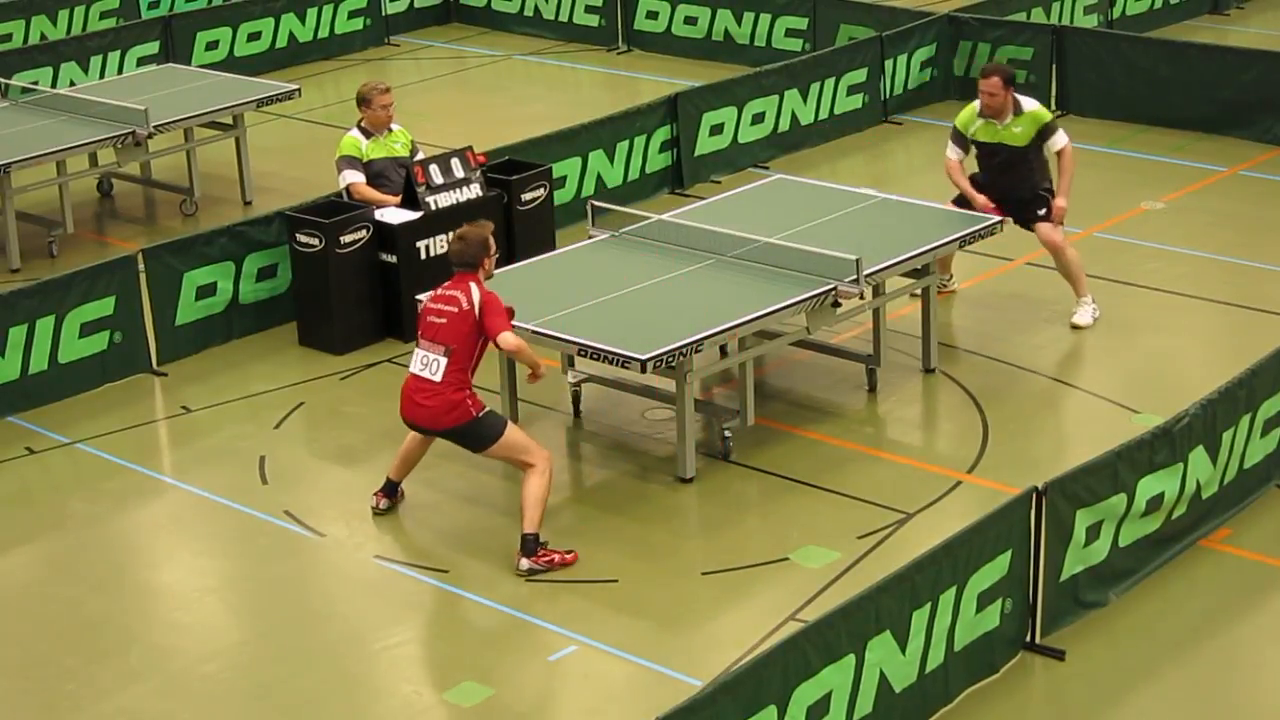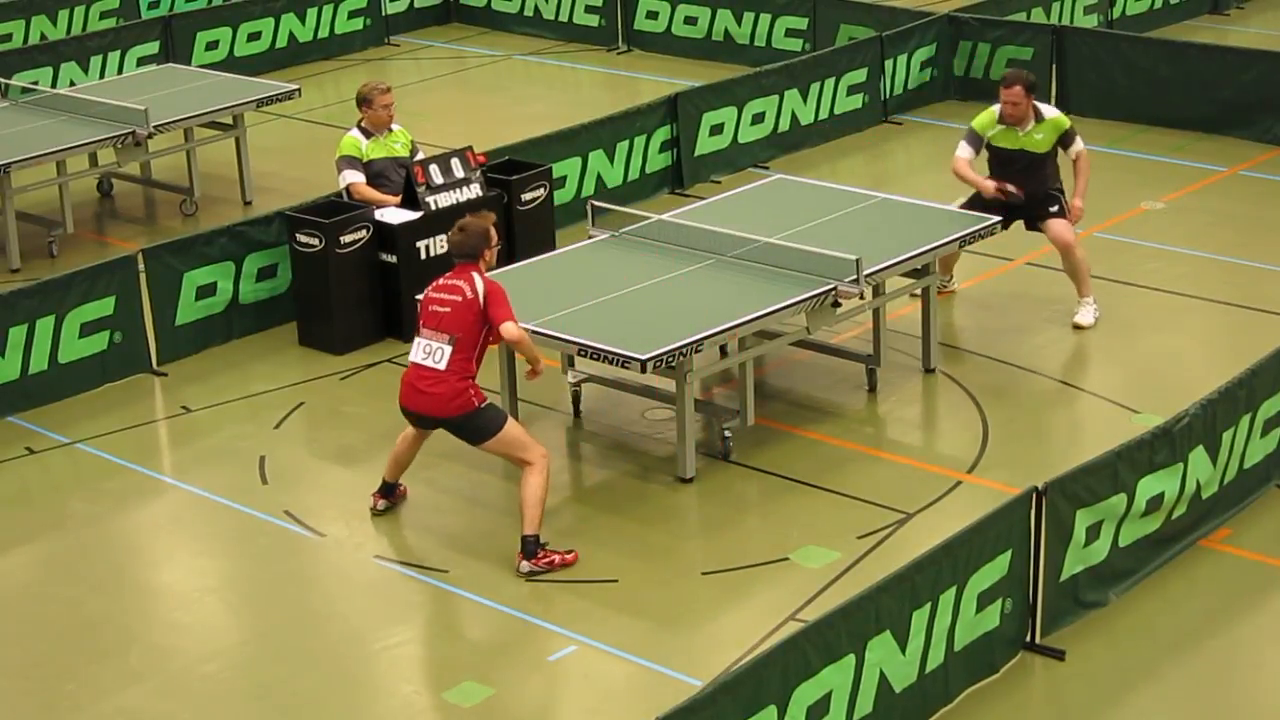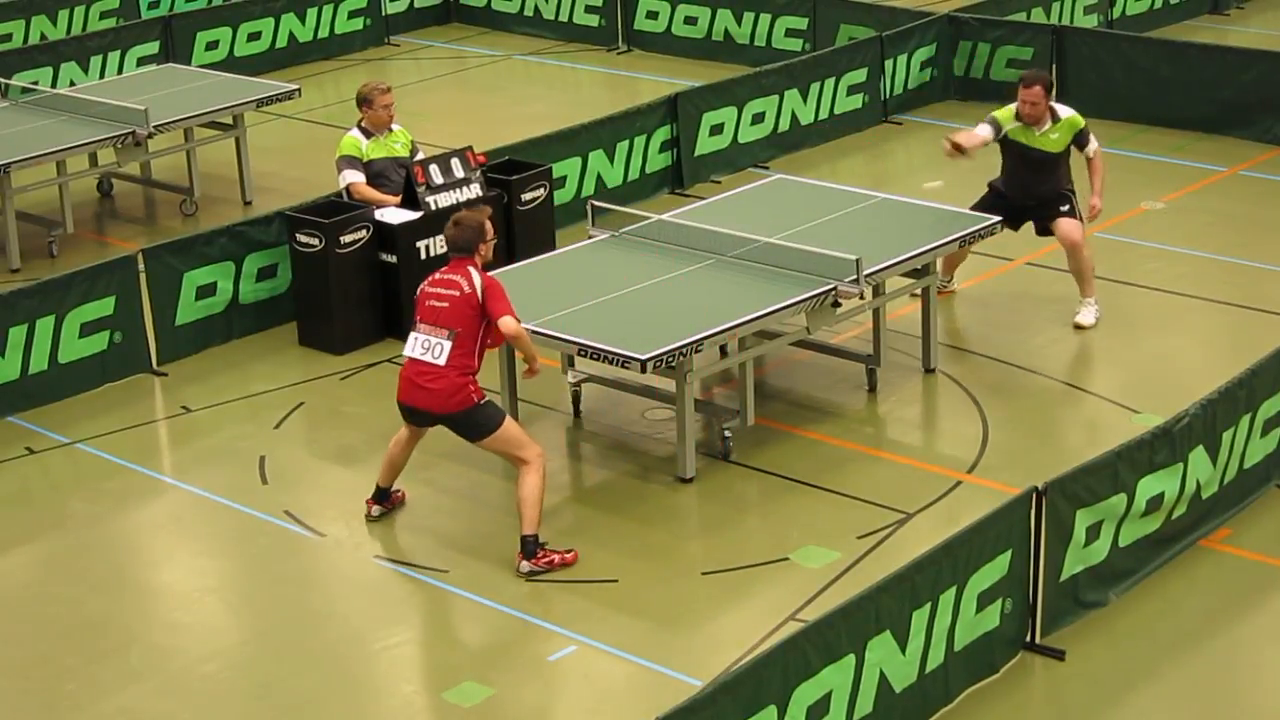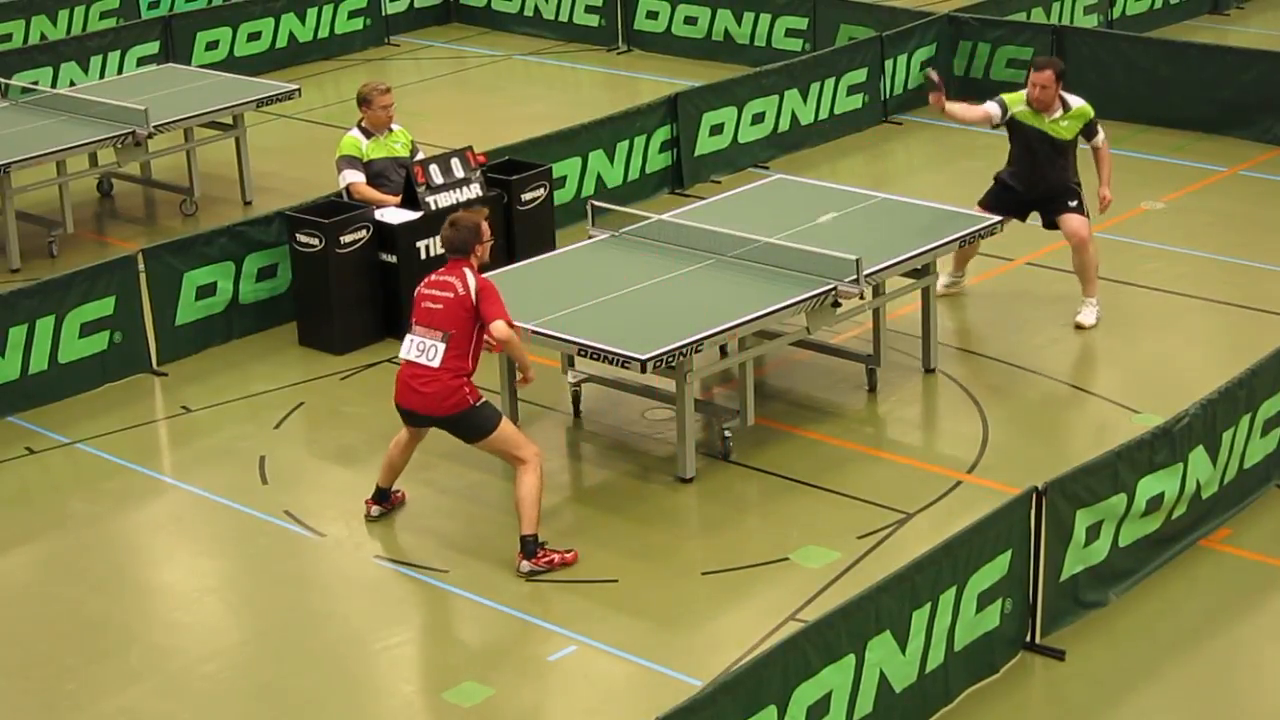
dt=0.1s
person 1, frame 1
left shoulder: (434, 296)
right shoulder: (484, 297)
right elbow: (509, 343)
right wrist: (537, 364)
left hip: (411, 402)
right hip: (452, 409)
left knee: (424, 429)
right knee: (539, 461)
left ankle: (386, 493)
right ankle: (530, 551)
person 1, frame 2
left shoulder: (435, 287)
right shoulder: (488, 288)
right elbow: (512, 334)
right wrist: (536, 360)
left hip: (411, 393)
right hip: (454, 399)
left knee: (419, 428)
right knee: (536, 458)
left ankle: (385, 493)
right ankle: (531, 552)
person 1, frame 3
left shoulder: (430, 282)
right shoulder: (484, 283)
right elbow: (512, 329)
right wrist: (532, 359)
left hip: (410, 389)
right hip: (454, 396)
left knee: (412, 431)
right knee: (531, 458)
left ankle: (380, 498)
right ankle: (531, 552)
person 1, frame 4
left shoulder: (426, 283)
right shoulder: (478, 285)
right elbow: (502, 333)
right wrist: (526, 367)
left hip: (406, 390)
right hip: (450, 397)
left knee: (412, 433)
right knee: (528, 458)
left ankle: (380, 499)
right ankle: (531, 552)
person 2, frame 1
left shoulder: (1035, 114)
right shoulder: (968, 117)
left elbow: (1065, 150)
right elbow: (952, 162)
left wrist: (1061, 195)
right wrist: (973, 195)
left hip: (1033, 189)
right hip: (991, 188)
left knee: (1054, 241)
left ankle: (1086, 302)
right ankle: (943, 279)
person 2, frame 2
left shoulder: (1054, 120)
right shoulder: (986, 121)
left elbow: (1080, 155)
right elbow: (959, 164)
left wrist: (1078, 196)
right wrist: (980, 184)
left hip: (1043, 192)
right hip: (996, 193)
left knee: (1066, 240)
left ankle: (1087, 303)
right ankle: (943, 280)
person 2, frame 3
left shoulder: (1071, 121)
right shoulder: (1005, 118)
left elbow: (1093, 154)
right elbow: (975, 136)
left wrist: (1095, 194)
right wrist: (958, 144)
left hip: (1054, 195)
right hip: (1008, 191)
left knee: (1074, 239)
left ankle: (1089, 303)
right ankle: (944, 280)
person 2, frame 4
left shoulder: (1080, 110)
right shoulder: (1013, 104)
left elbow: (1100, 144)
right elbow: (977, 113)
left wrist: (1104, 185)
right wrist: (945, 106)
left hip: (1060, 188)
right hip: (1014, 183)
left knee: (1080, 235)
left ankle: (1089, 301)
right ankle: (956, 277)
